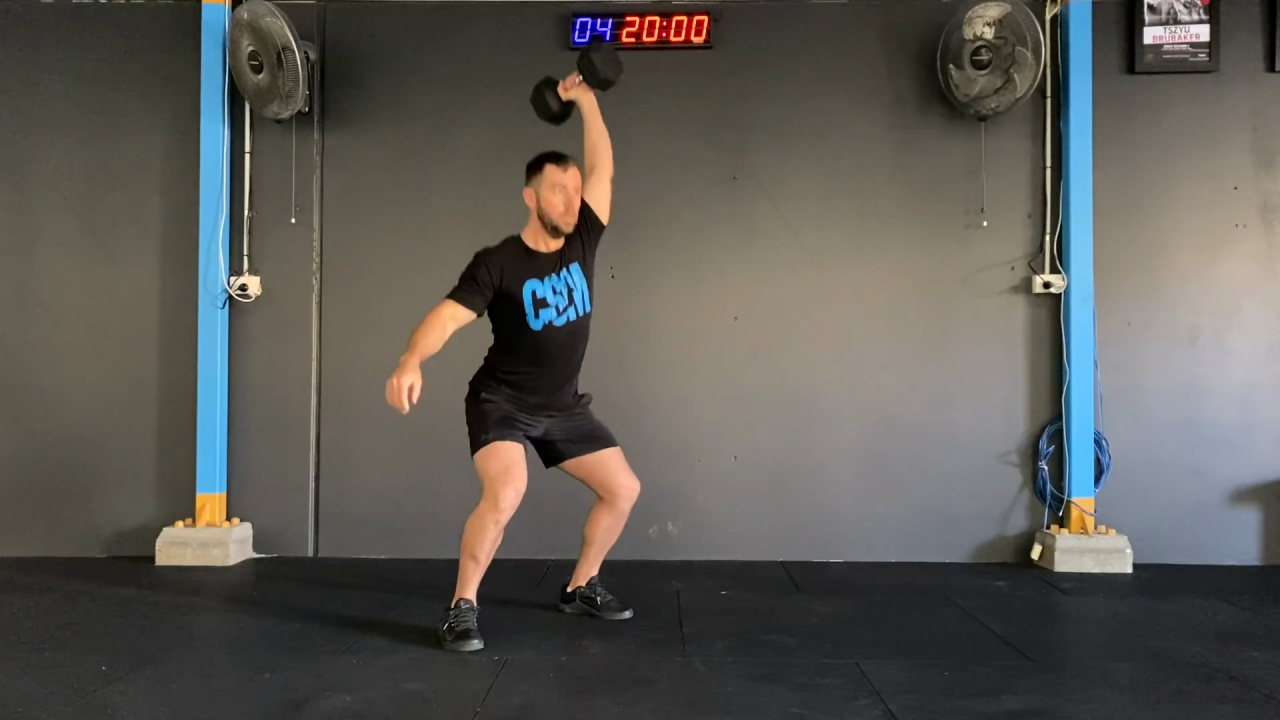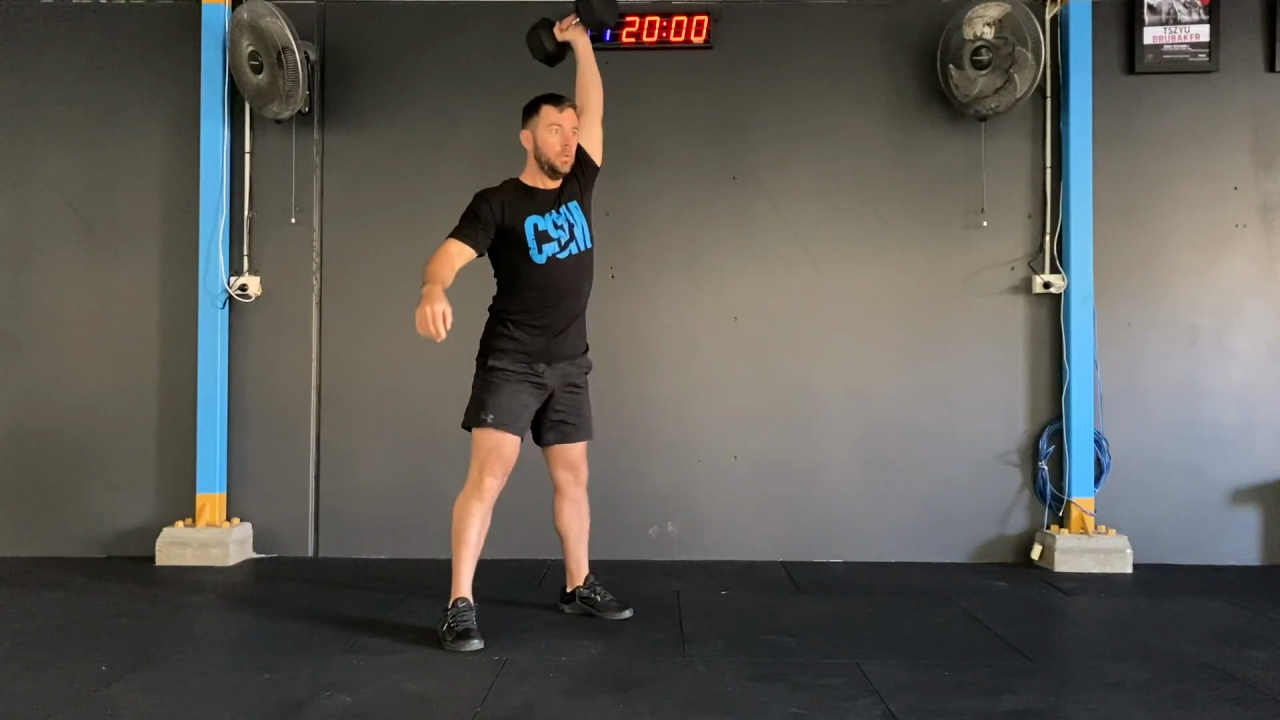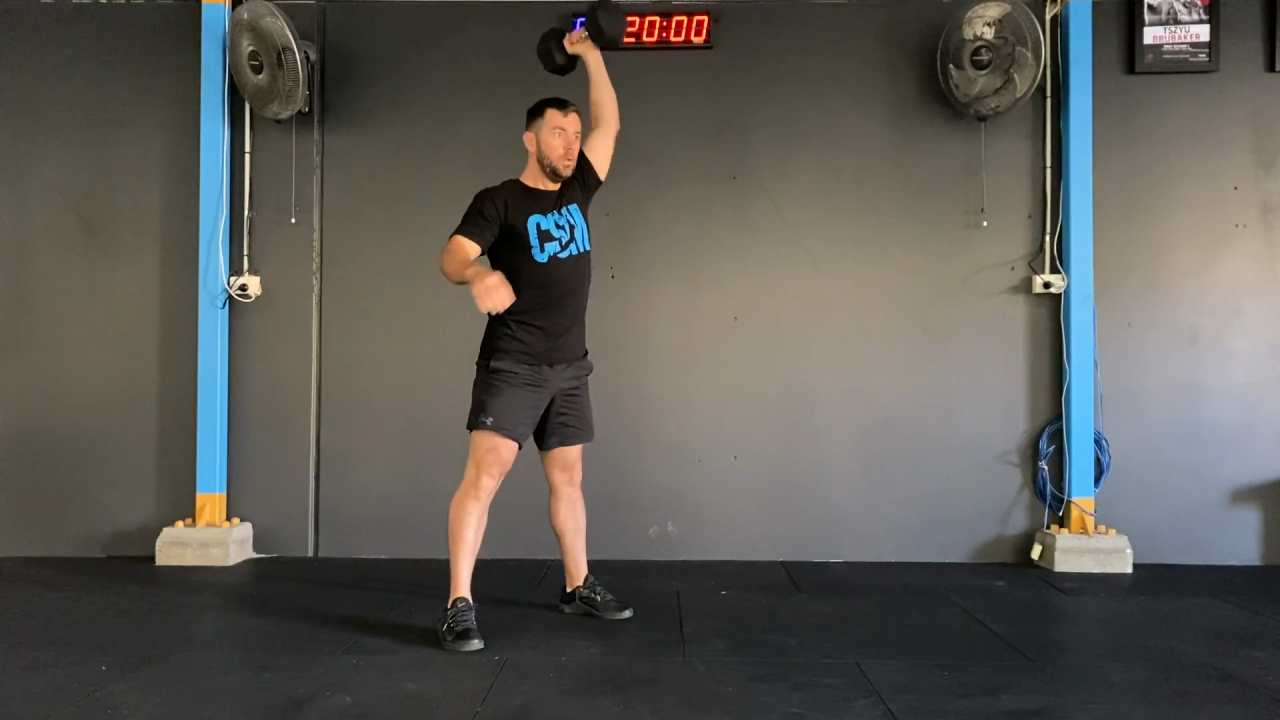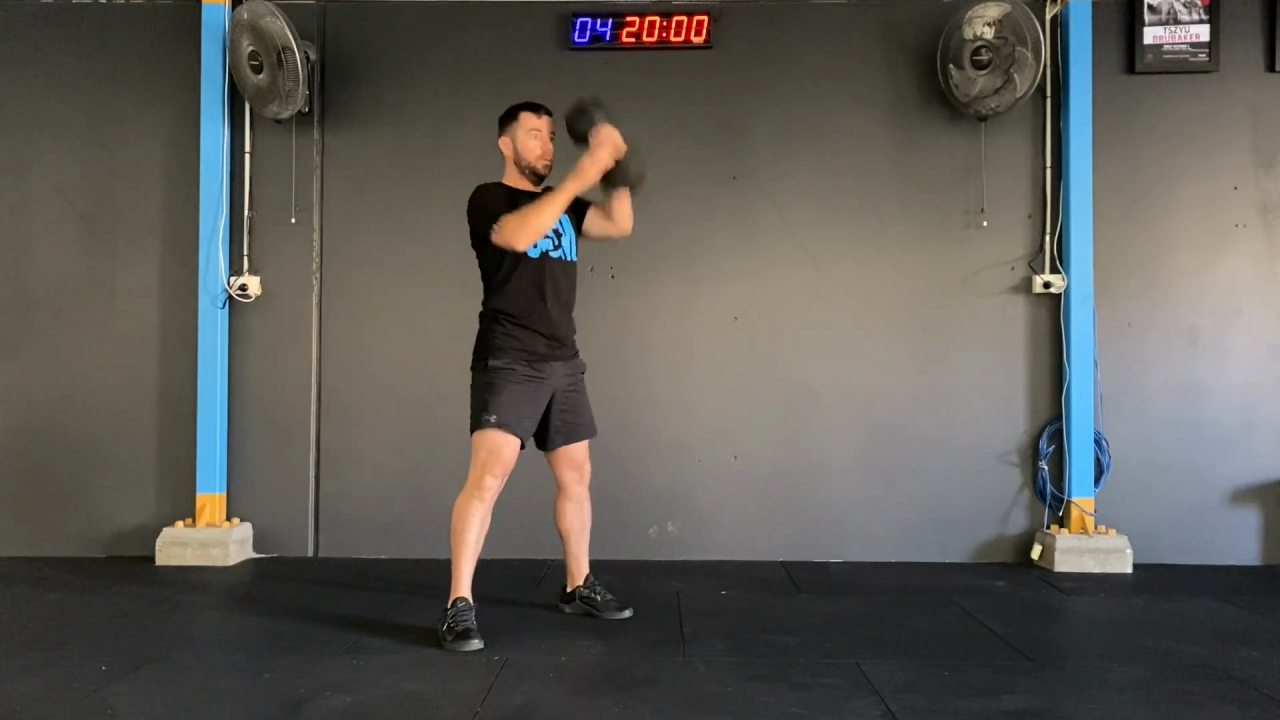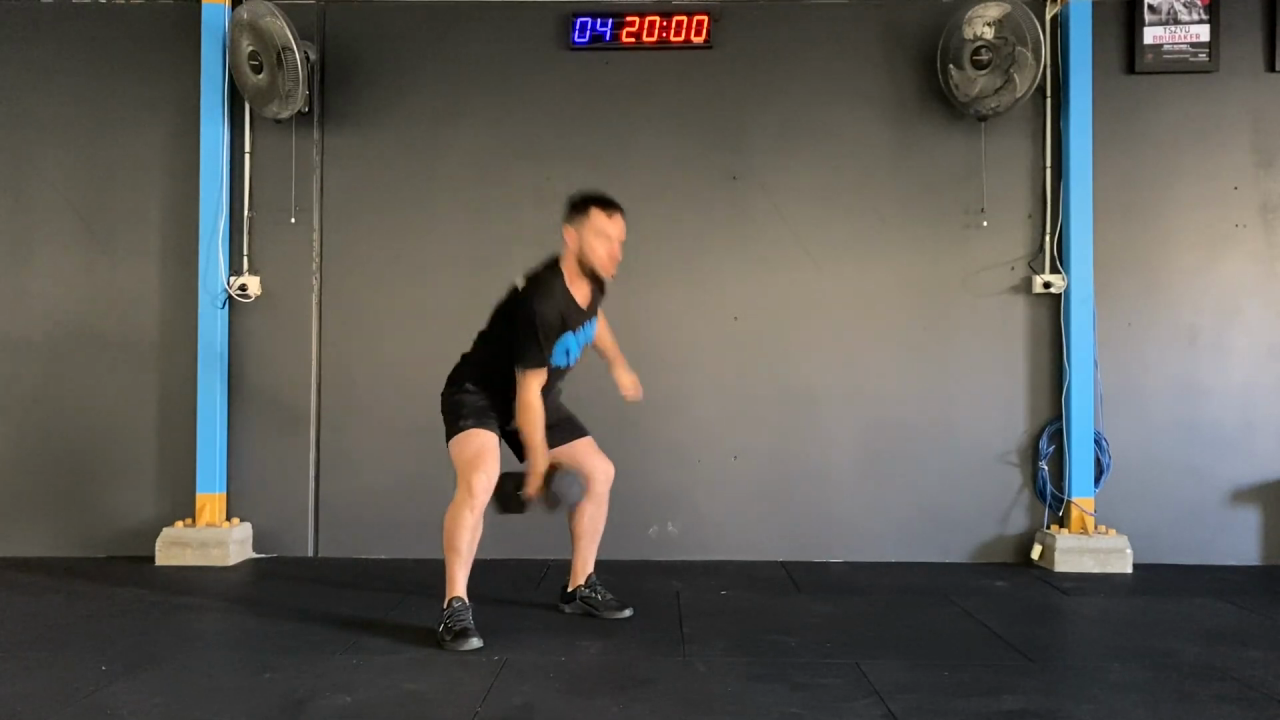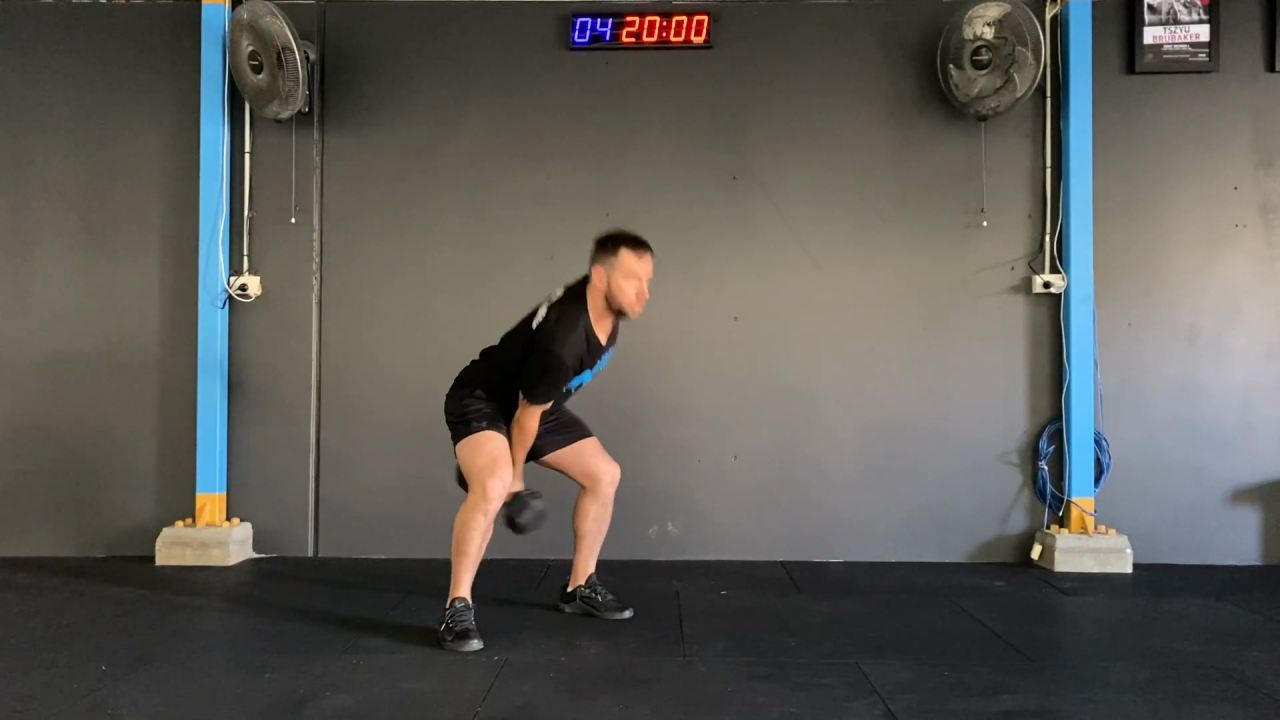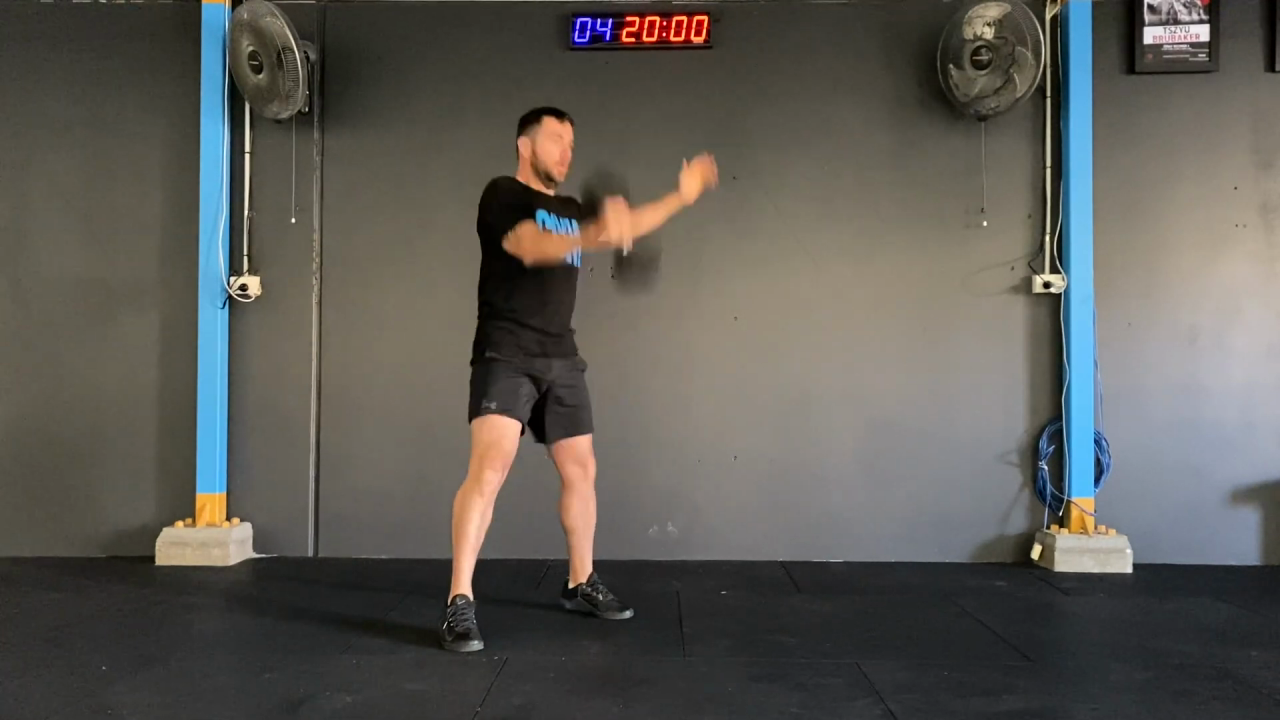
dt=0.4s
person 1, frame 1
left shoulder: (583, 241)
right shoulder: (498, 263)
left elbow: (603, 170)
right elbow: (445, 317)
left wrist: (586, 101)
right wrist: (410, 362)
left hip: (562, 405)
right hip: (501, 403)
left knee: (623, 489)
right knee: (505, 496)
left ankle: (581, 586)
right ankle: (462, 606)
person 1, frame 2
left shoulder: (579, 184)
right shoulder: (498, 203)
left elbow: (594, 110)
right elbow: (450, 255)
left wrist: (580, 44)
right wrist: (433, 290)
left hip: (570, 364)
right hip: (510, 365)
left knee: (572, 479)
right knee: (488, 479)
left ankle: (579, 586)
right ankle: (459, 604)
person 1, frame 3
left shoulder: (577, 191)
right shoulder: (499, 201)
left elbow: (608, 124)
right elbow: (452, 257)
left wrist: (591, 55)
right wrist: (480, 274)
left hip: (569, 366)
right hip: (513, 365)
left knee: (567, 479)
right knee: (484, 478)
left ankle: (578, 586)
right ankle: (459, 604)
person 1, frame 4
left shoulder: (560, 203)
right shoulder: (489, 198)
left elbow: (620, 224)
right elbow: (516, 235)
left wrist: (610, 157)
right wrist: (579, 179)
left hip: (562, 362)
right hip: (508, 362)
left knee: (575, 477)
right knee: (488, 478)
left ankle: (579, 586)
right ankle: (459, 605)
person 1, frame 5
left shoulder: (590, 281)
right shoulder: (543, 298)
right elbow: (527, 394)
left wrist: (618, 364)
right wrist: (537, 467)
left hip: (535, 393)
right hip: (478, 393)
left knee: (599, 472)
right knee: (480, 479)
left ankle: (579, 586)
right ankle: (454, 606)
person 1, frame 6
left shoulder: (602, 300)
right shoulder: (562, 340)
right elbow: (527, 416)
right wrist: (514, 470)
left hip: (537, 401)
right hip: (482, 402)
left knee: (604, 475)
right knee: (494, 485)
left ankle: (580, 586)
right ankle: (457, 607)
person 1, frame 7
left shoulder: (566, 207)
right shoulder: (503, 196)
left elbow: (626, 229)
right elbow: (533, 248)
left wrist: (679, 196)
right wrist: (597, 231)
left hip: (560, 358)
right hip: (505, 357)
left knee: (581, 471)
right knee: (489, 470)
left ankle: (581, 583)
right ankle: (459, 602)
